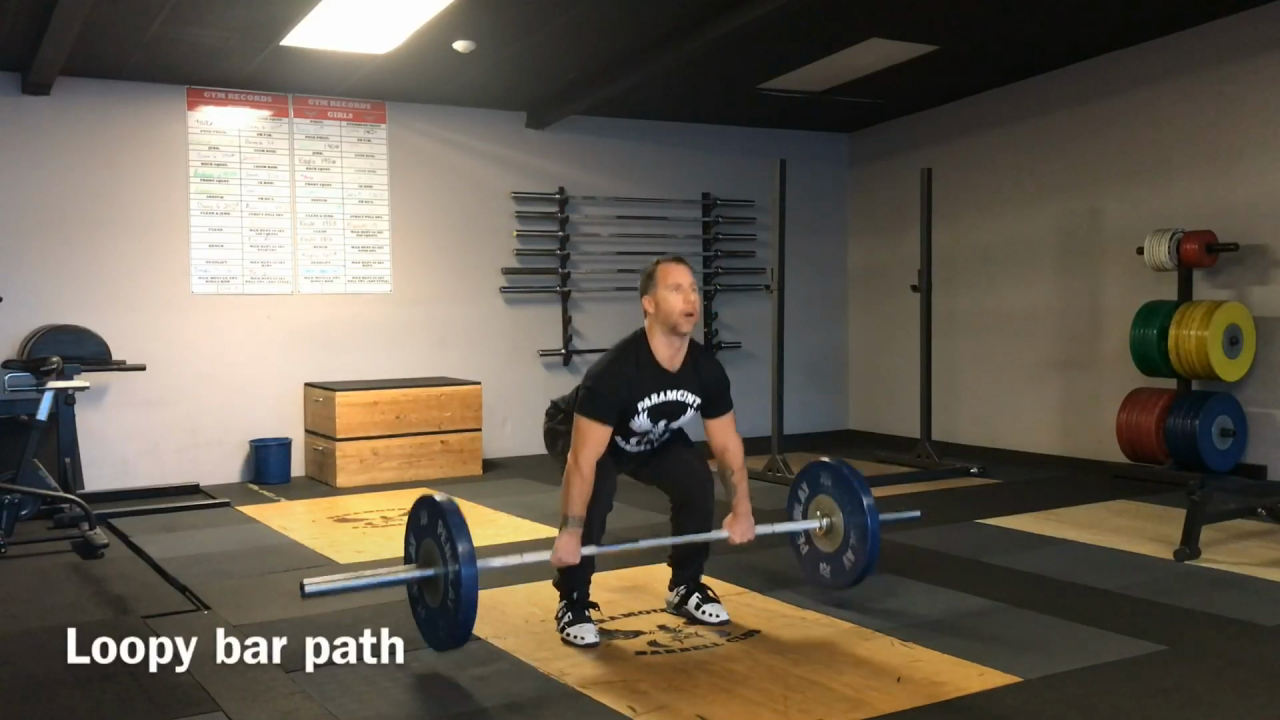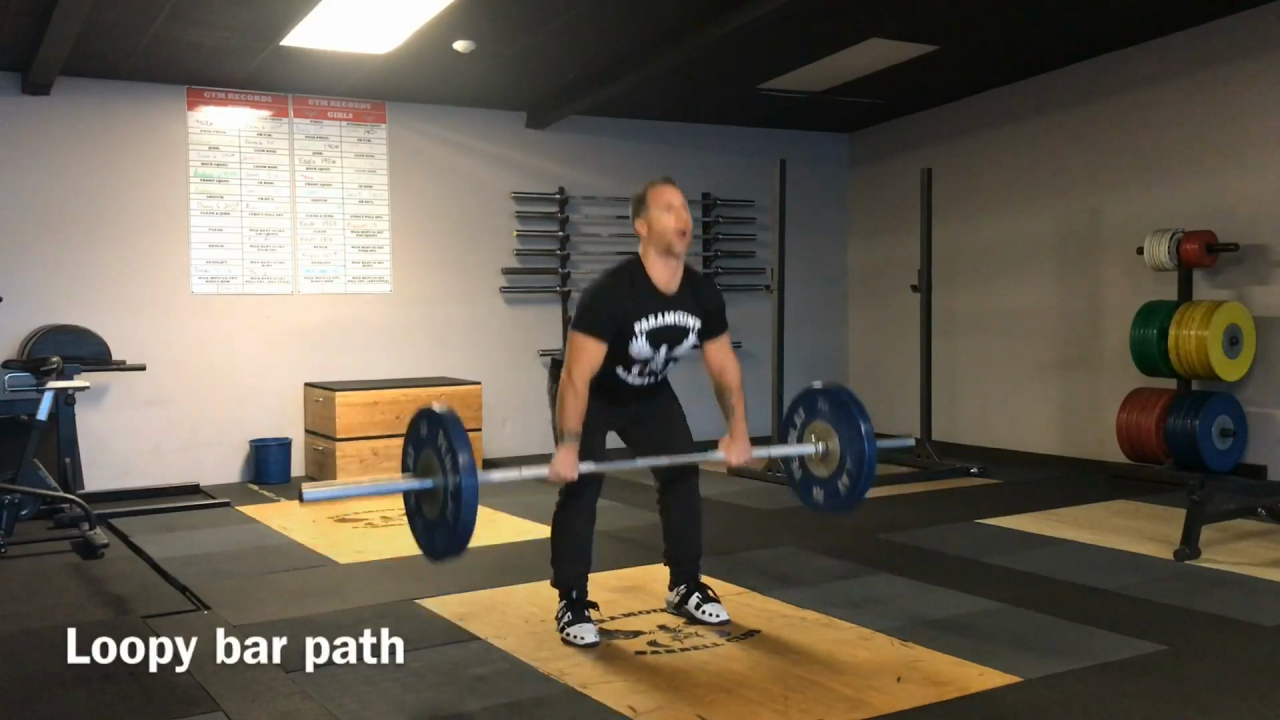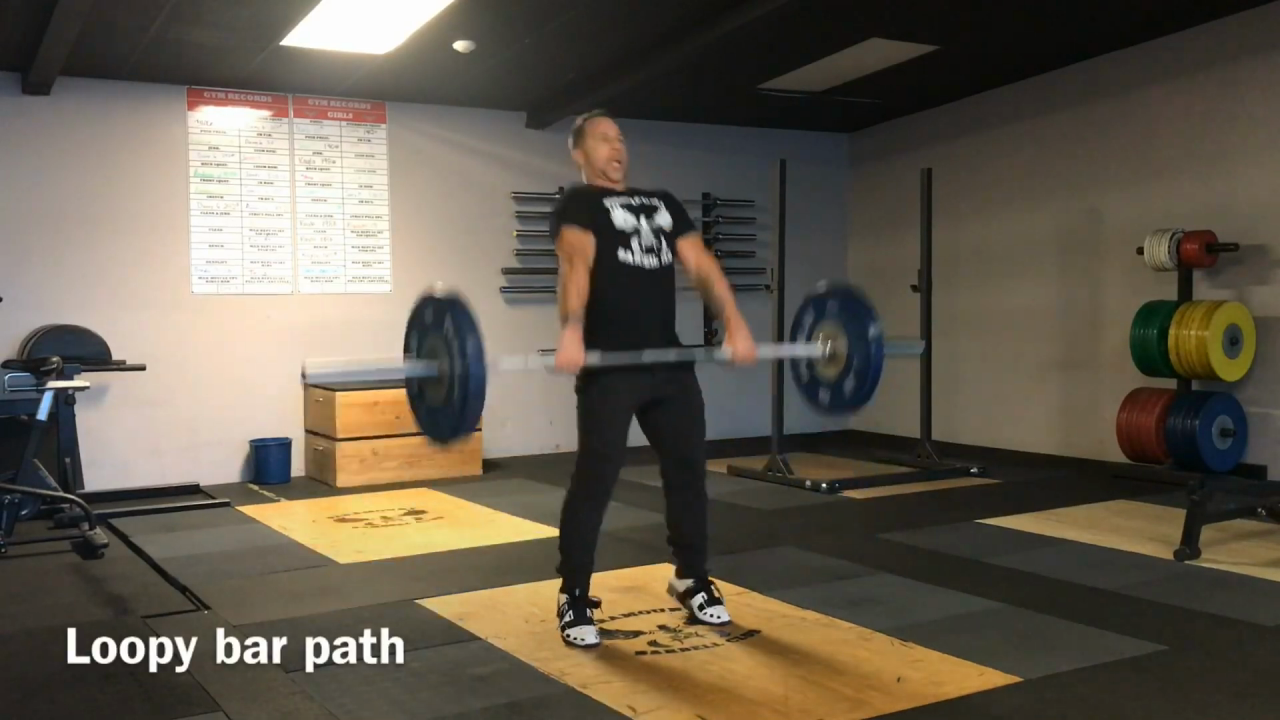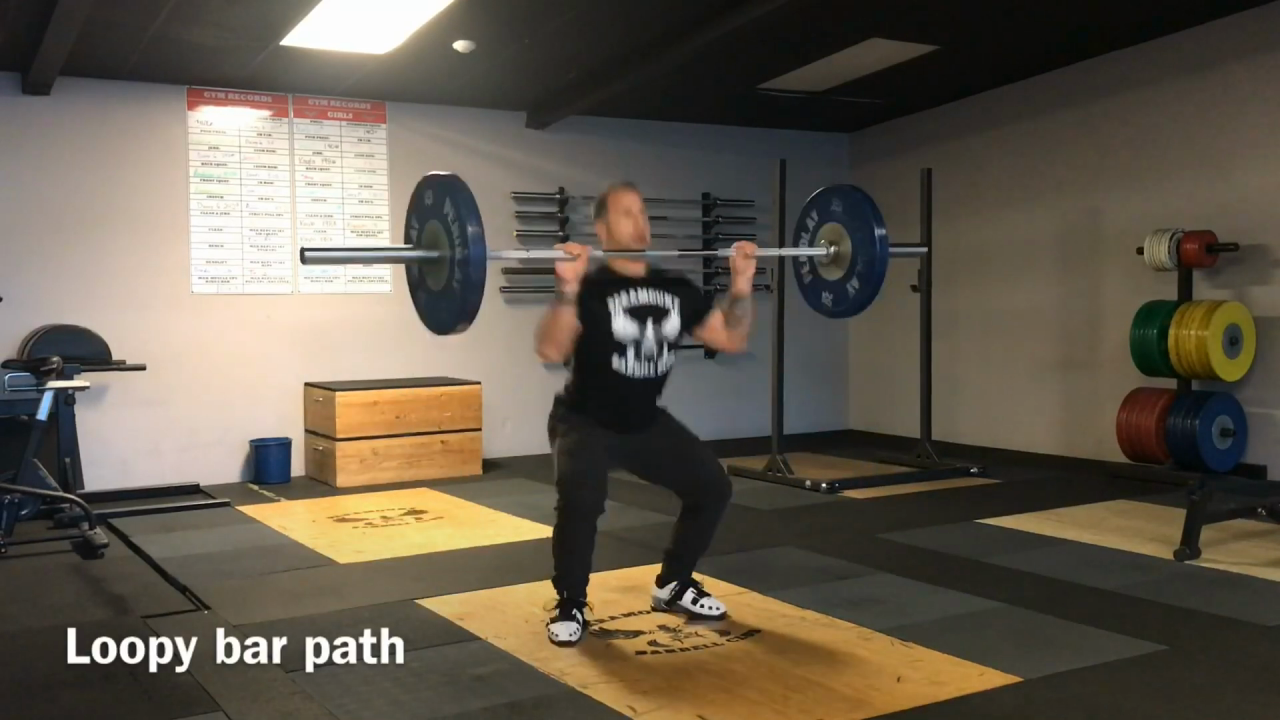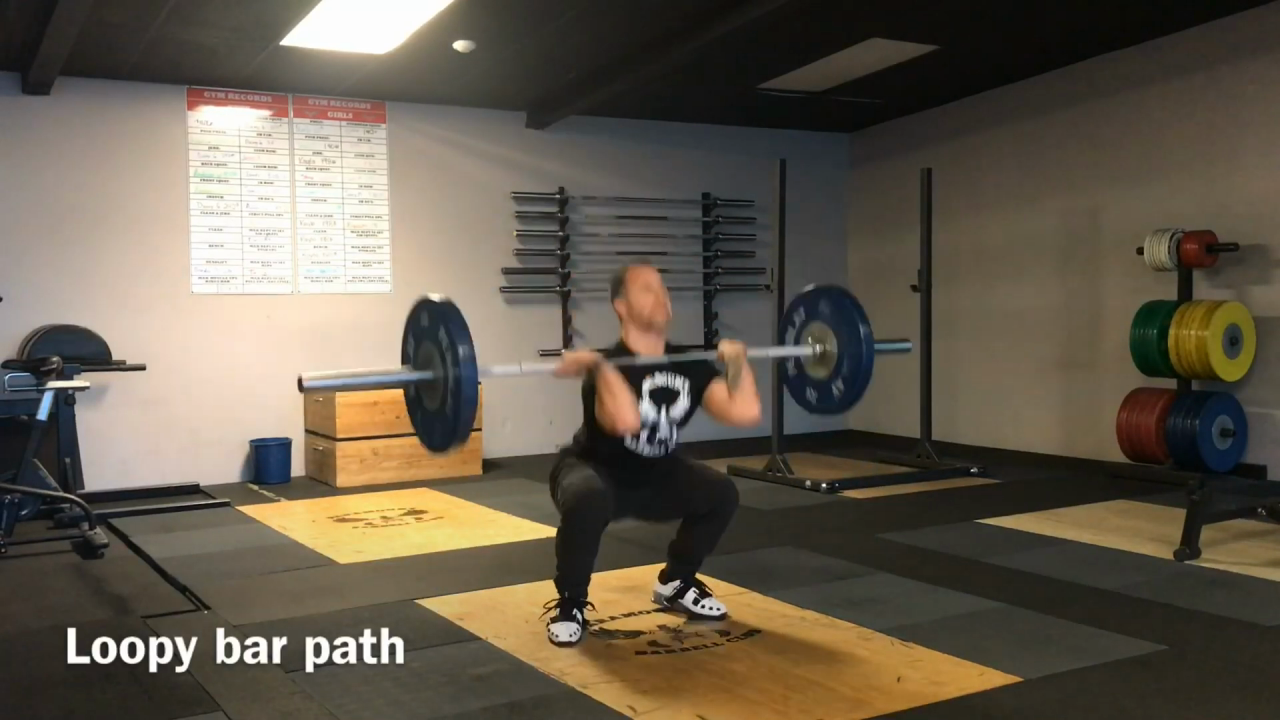
dt=0.3s
person 1, frame 1
left shoulder: (706, 369)
right shoulder: (616, 370)
left elbow: (727, 445)
right elbow: (585, 459)
left wrist: (741, 512)
right wrist: (570, 536)
left hip: (651, 437)
right hip: (576, 429)
left knee: (697, 484)
right knee: (595, 499)
left ankle: (686, 589)
right ankle: (572, 605)
person 1, frame 2
left shoulder: (703, 294)
right shoulder: (611, 292)
left elbow: (725, 367)
right elbow: (578, 376)
left wrist: (738, 432)
right wrist: (567, 447)
left hip: (648, 393)
right hip: (592, 393)
left knee: (682, 475)
right knee: (581, 485)
left ankle: (685, 587)
right ankle: (572, 603)
person 1, frame 3
left shoulder: (660, 202)
right shoulder: (582, 202)
left elbow: (702, 265)
right elbow: (576, 260)
left wrist: (735, 324)
right wrist: (572, 331)
left hip: (669, 360)
right hip: (610, 364)
left knee: (686, 470)
right knee: (598, 476)
left ankle: (691, 581)
right ankle: (575, 601)
person 1, frame 4
left shoulder: (675, 289)
right shoulder: (592, 285)
left elbow: (730, 339)
right elbow: (551, 352)
left wrist: (740, 283)
right wrist: (568, 289)
left hip: (646, 422)
right hip: (587, 421)
left knee: (712, 485)
right knee: (581, 496)
left ankle: (674, 583)
right ankle: (569, 604)
person 1, frame 5
left shoulder: (689, 367)
right shoulder: (610, 370)
left elbow: (746, 413)
right elbow: (626, 419)
left wrist: (734, 361)
right wrist: (597, 364)
left hip: (656, 478)
right hip: (596, 476)
left knee: (722, 495)
right knee: (586, 504)
left ankle: (675, 582)
right ankle: (570, 603)
